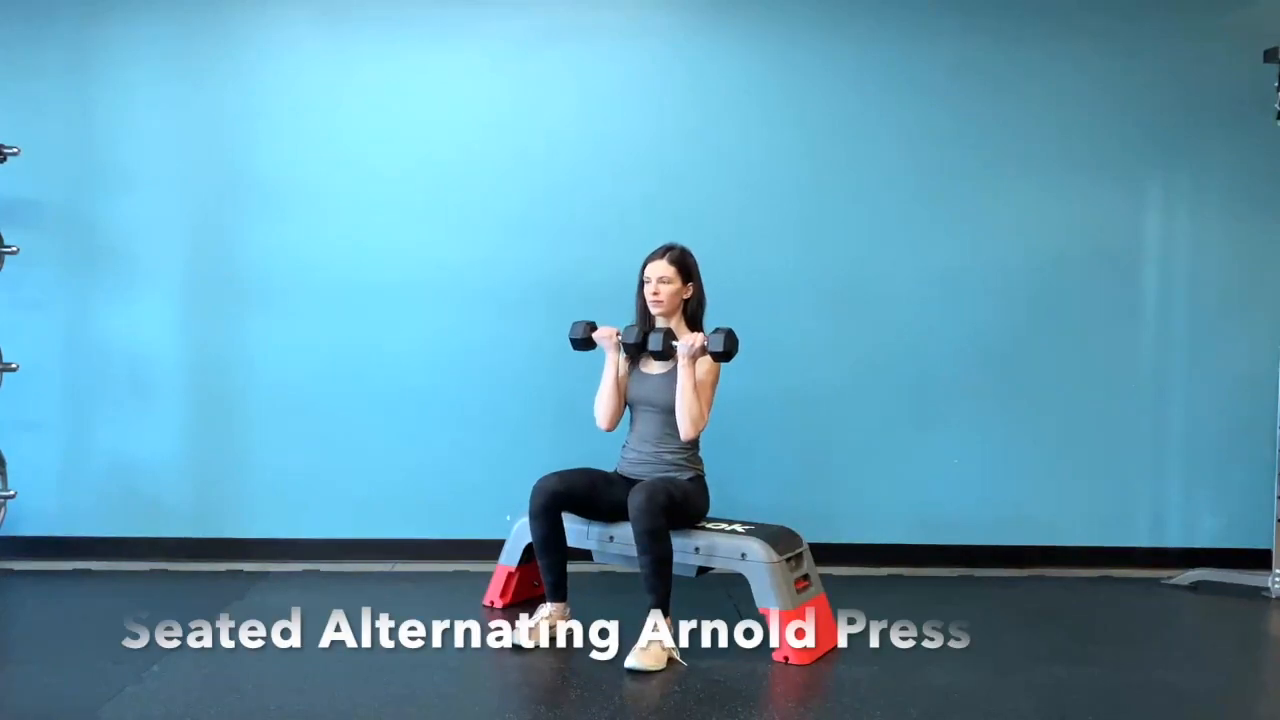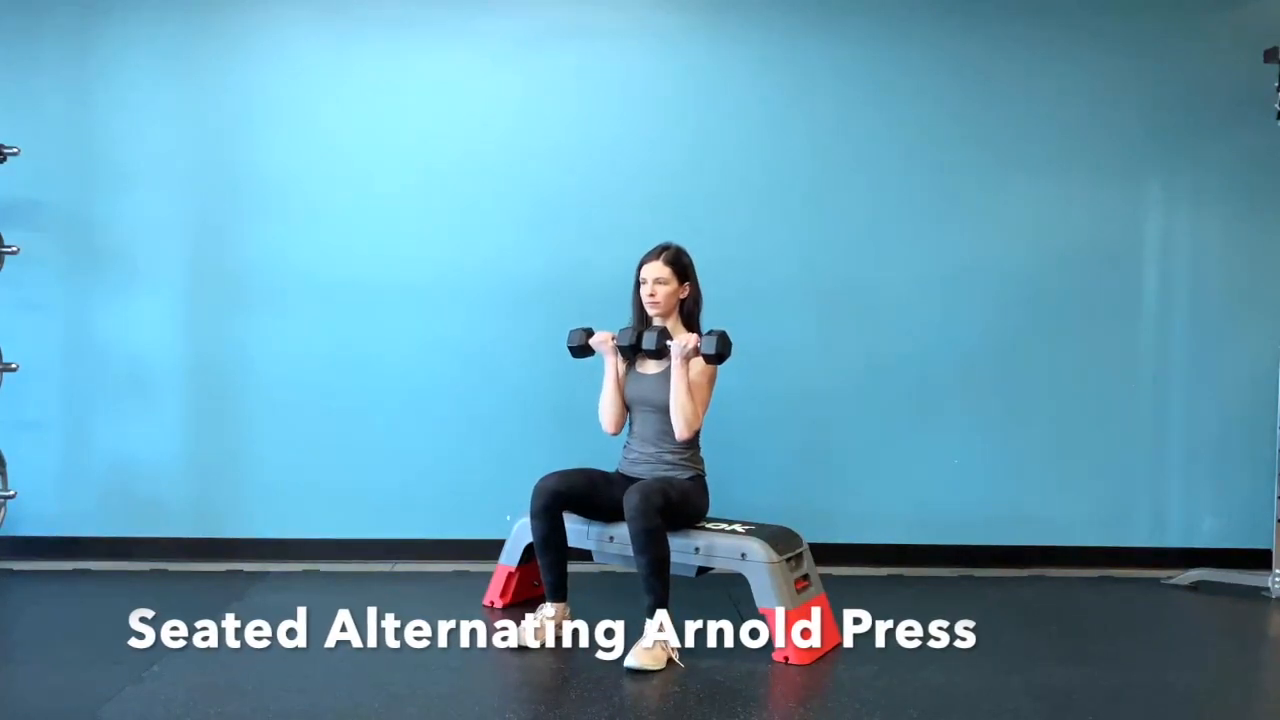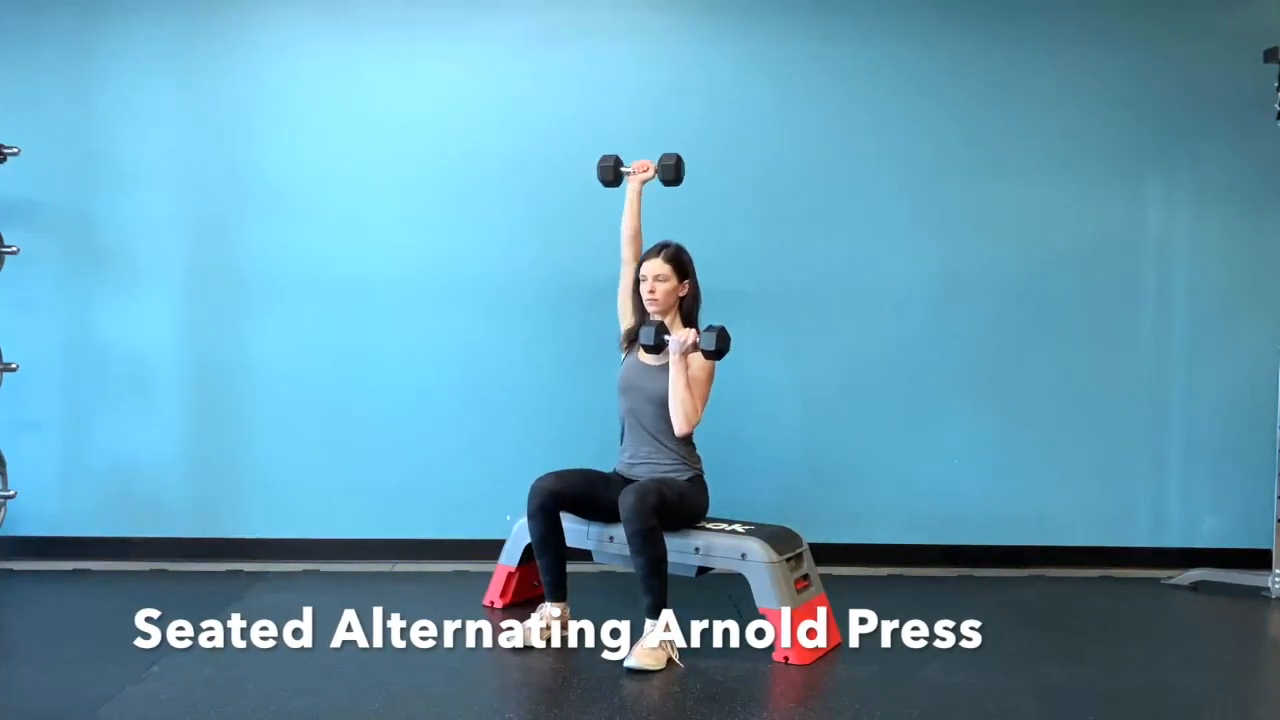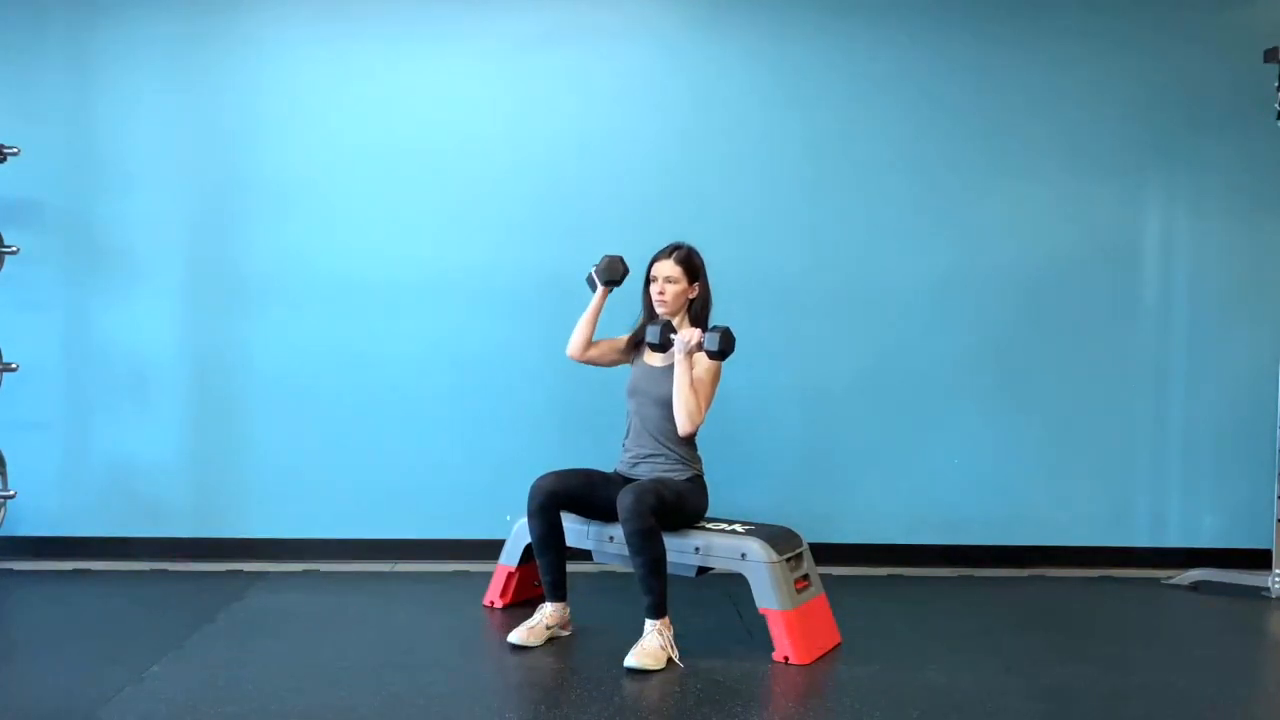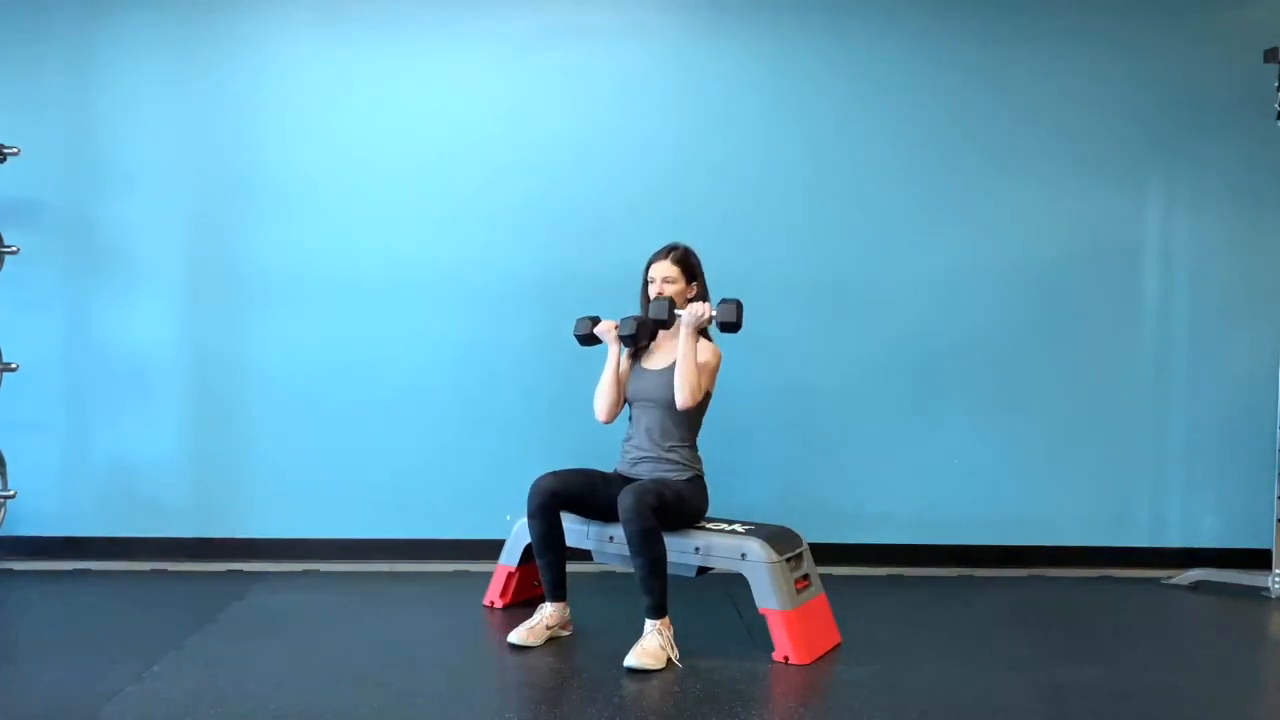
dt=1s
person 1, frame 1
left shoulder: (702, 352)
left elbow: (690, 429)
right elbow: (605, 420)
left wrist: (686, 362)
right wrist: (611, 356)
left hip: (681, 485)
right hip: (626, 478)
left knee: (645, 499)
right knee: (547, 490)
right ankle: (555, 608)
person 1, frame 2
left shoulder: (697, 352)
left elbow: (685, 429)
right elbow: (611, 424)
left wrist: (680, 363)
right wrist: (610, 360)
left hip: (682, 485)
right hip: (628, 477)
left knee: (641, 501)
right knee: (548, 489)
left ankle: (657, 629)
right ankle: (555, 607)
person 1, frame 3
left shoulder: (697, 351)
right shoulder: (633, 334)
left elbow: (683, 425)
right elbow: (627, 251)
left wrist: (677, 358)
right wrist: (634, 187)
left hip: (680, 487)
right hip: (626, 479)
left knee: (637, 502)
right knee: (544, 490)
left ankle: (657, 629)
right ankle: (555, 608)
person 1, frame 4
left shoulder: (704, 352)
right shoulder: (638, 343)
left elbow: (687, 425)
right elbow: (577, 352)
left wrist: (682, 358)
right wrist: (601, 296)
left hip: (679, 486)
right hip: (626, 477)
left knee: (635, 501)
right knee: (545, 489)
left ankle: (658, 627)
right ankle: (555, 610)
person 1, frame 5
left shoulder: (705, 351)
right shoulder: (639, 347)
left elbow: (686, 398)
right elbow: (605, 412)
left wrist: (687, 330)
right wrist: (613, 349)
left hip: (679, 485)
right hip: (627, 476)
left knee: (636, 502)
right knee: (544, 488)
left ankle: (658, 627)
right ankle: (555, 610)
